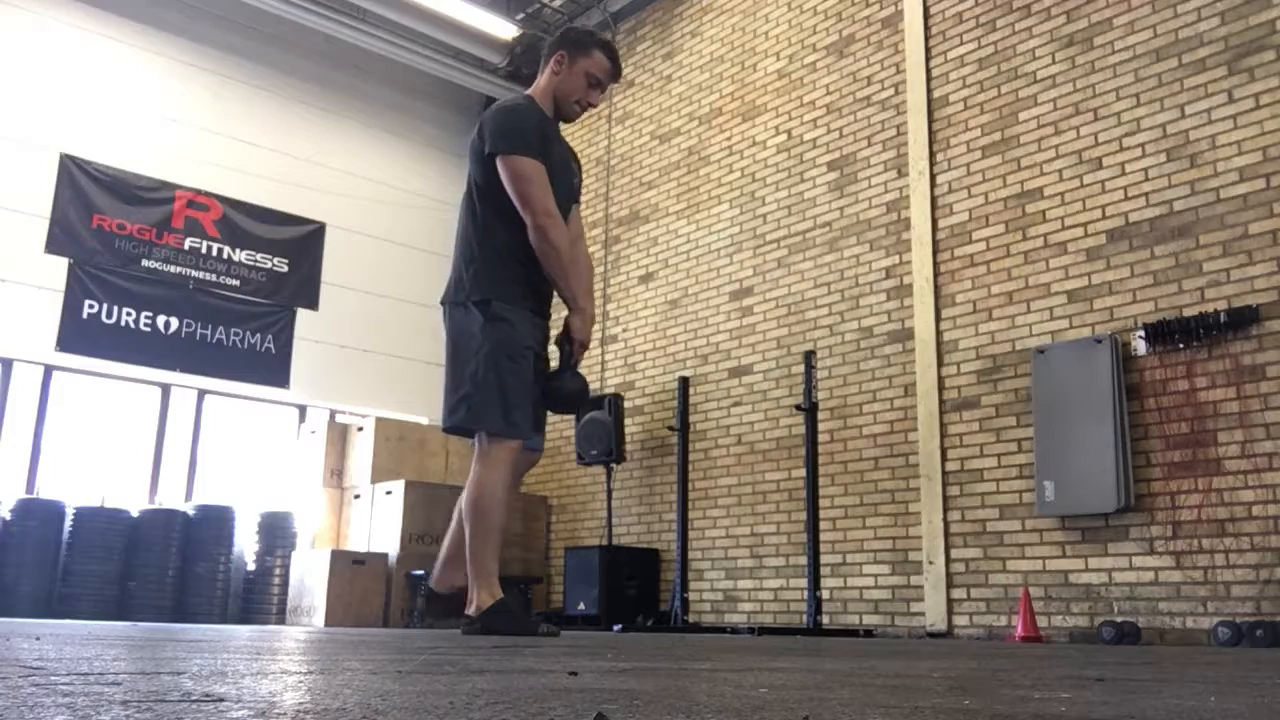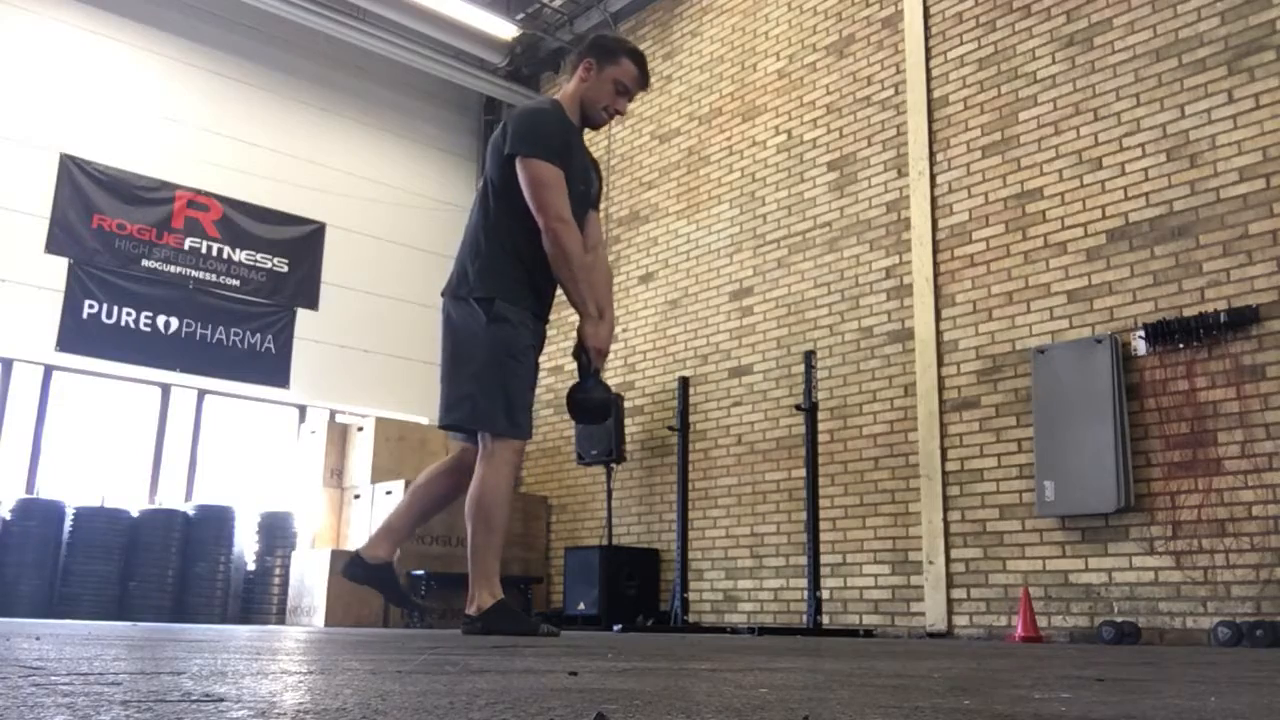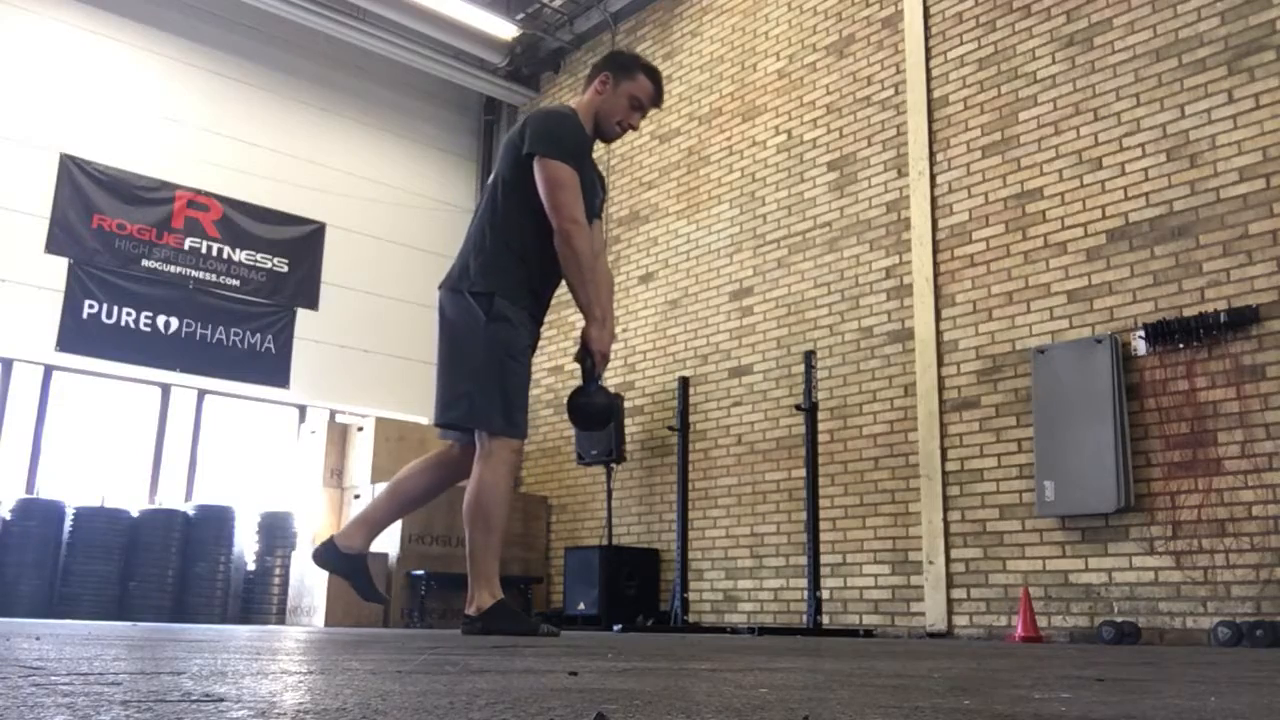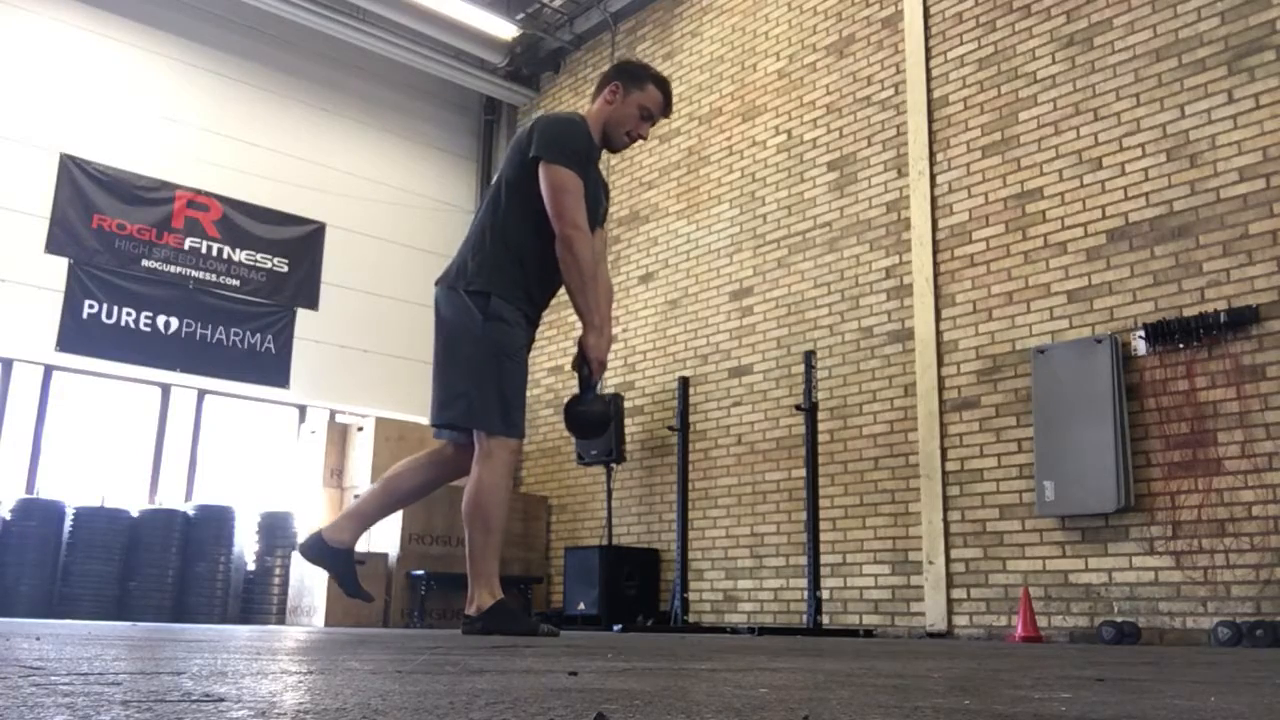
dt=0.4s
person 1, frame 1
left shoulder: (559, 150)
right shoulder: (512, 120)
left elbow: (574, 240)
right elbow: (541, 224)
left wrist: (584, 313)
right wrist: (578, 311)
left hip: (519, 311)
right hip: (493, 305)
left knee: (516, 450)
right knee: (503, 446)
left ankle: (449, 583)
right ankle: (485, 602)
person 1, frame 2
left shoulder: (585, 164)
right shoulder: (536, 123)
left elbow: (593, 251)
right elbow: (555, 229)
left wrist: (605, 324)
right wrist: (589, 318)
left hip: (513, 311)
right hip: (493, 302)
left knee: (482, 450)
right knee: (503, 446)
left ankle: (375, 552)
right ankle: (485, 603)
person 1, frame 3
left shoulder: (590, 173)
right shoulder: (553, 127)
left elbow: (595, 258)
right elbow: (568, 231)
left wrist: (605, 328)
right wrist: (594, 323)
left hip: (501, 308)
right hip: (488, 299)
left knee: (471, 449)
right knee: (500, 445)
left ankle: (349, 542)
right ankle: (484, 603)
person 1, frame 4
left shoulder: (594, 180)
right shoulder: (562, 133)
left elbow: (596, 267)
right elbow: (569, 237)
left wrist: (604, 335)
right wrist: (592, 331)
left hip: (497, 308)
right hip: (484, 298)
left knee: (466, 448)
right knee: (498, 445)
left ankle: (336, 535)
right ankle: (485, 603)
